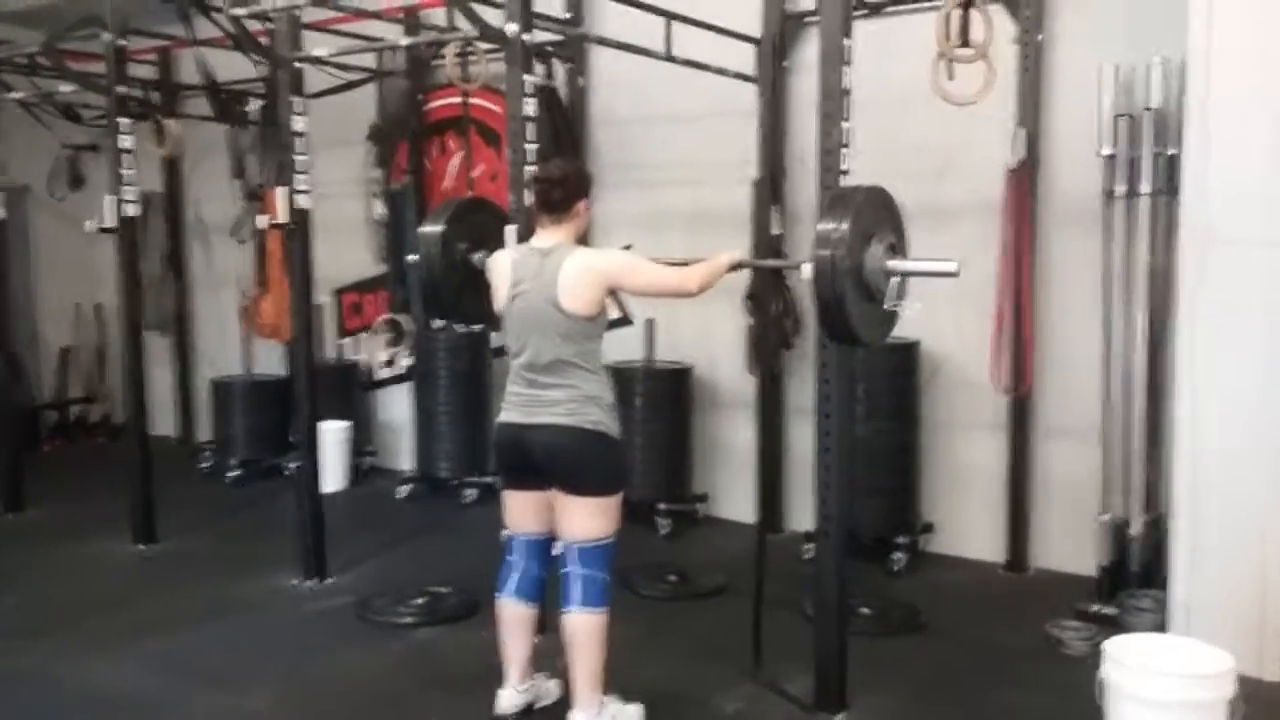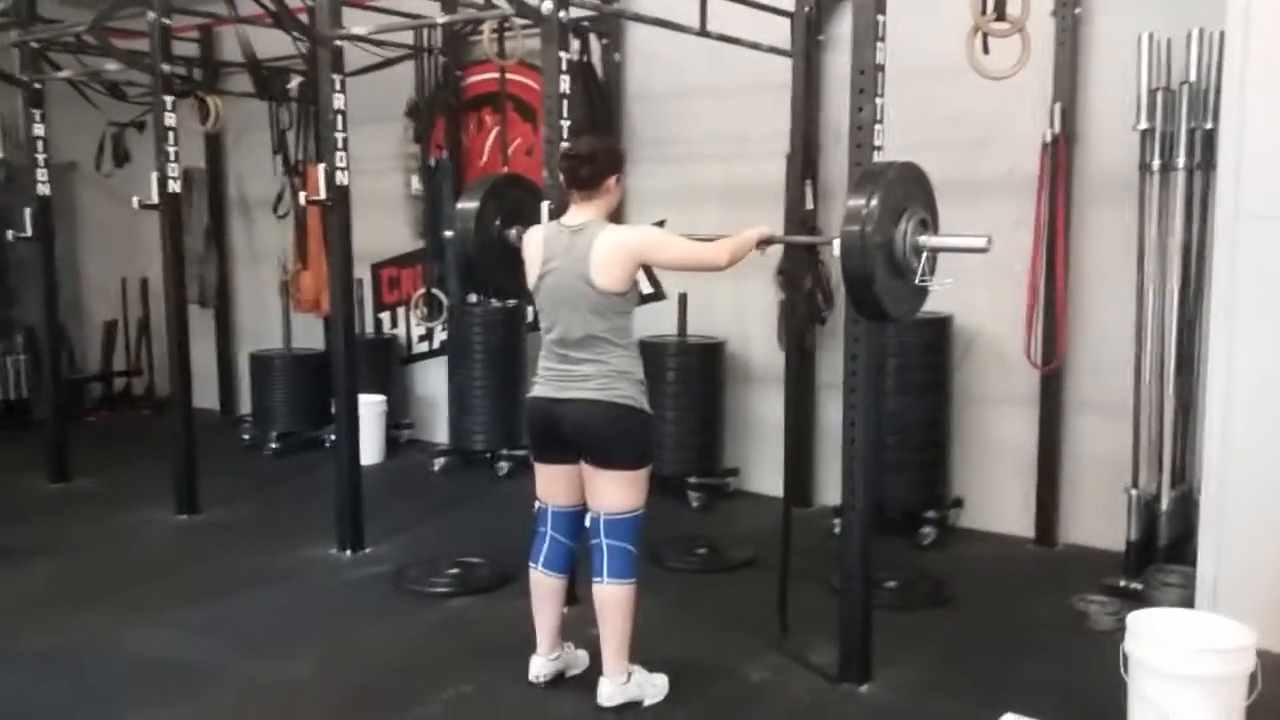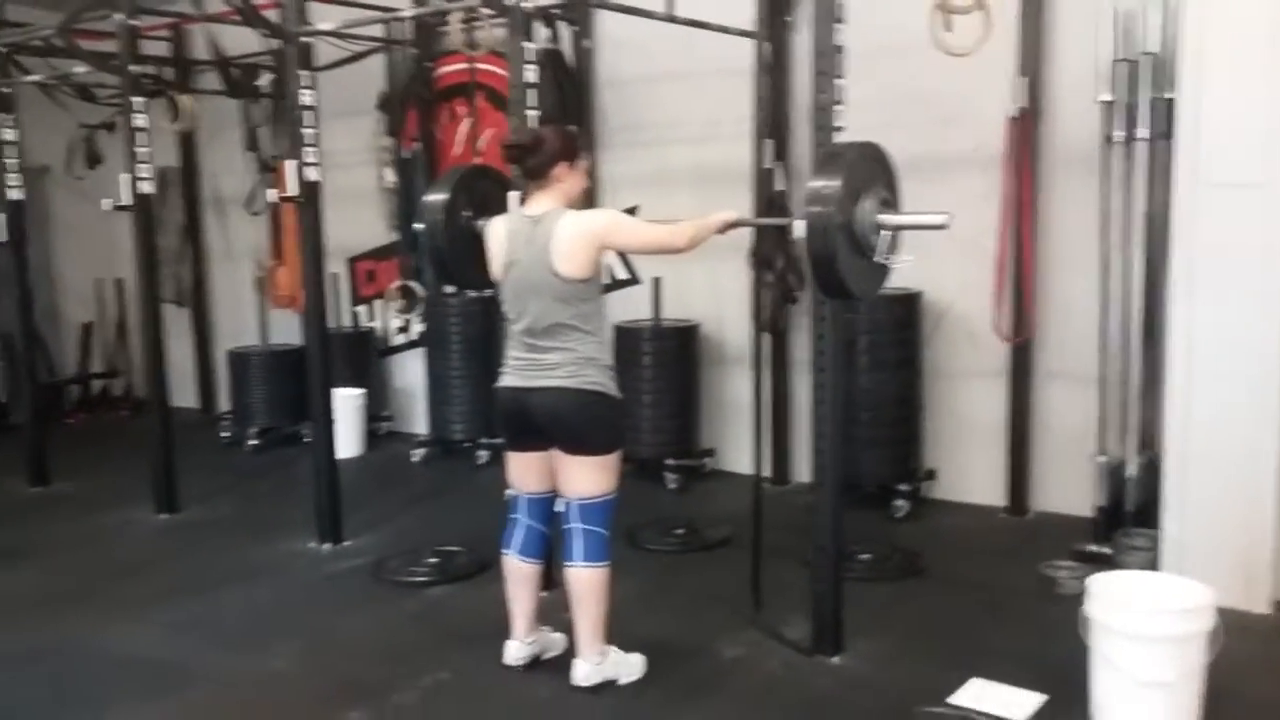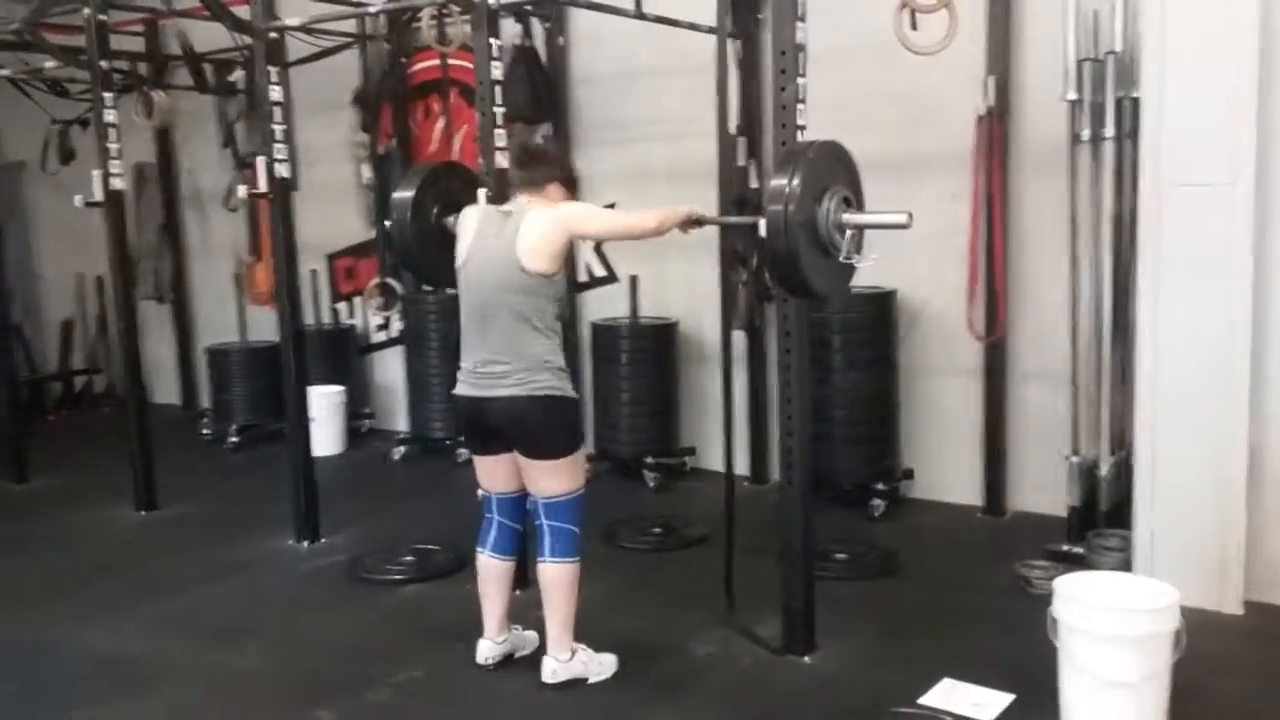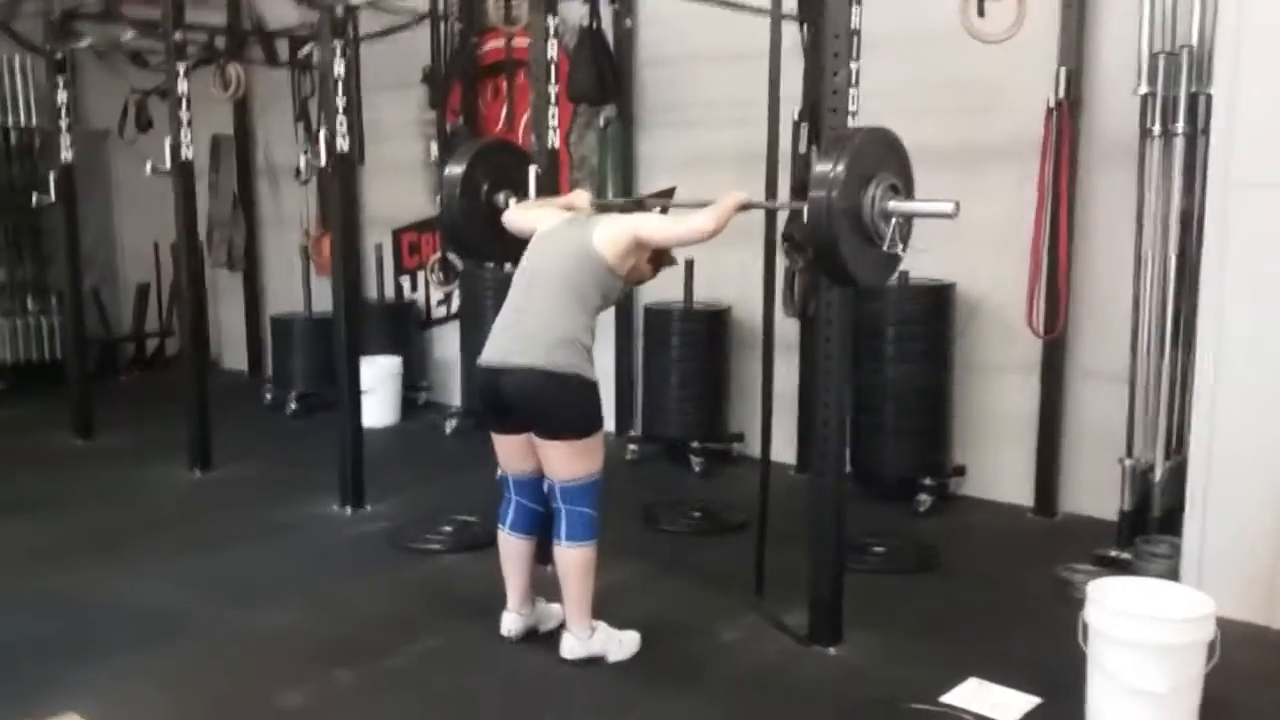
dt=0.3s
person 1, frame 1
left shoulder: (502, 264)
right shoulder: (595, 266)
right elbow: (688, 282)
right wrist: (727, 260)
left hip: (515, 431)
right hip: (579, 436)
left knee: (523, 558)
right knee: (585, 570)
person 1, frame 2
left shoulder: (535, 241)
right shoulder: (625, 242)
right elbow: (716, 256)
right wrist: (755, 235)
left hip: (547, 405)
right hip: (610, 411)
left knee: (553, 530)
right knee: (614, 542)
left ankle: (546, 654)
right ankle: (617, 678)
person 1, frame 3
left shoulder: (498, 231)
right shoulder: (587, 227)
right elbow: (677, 239)
right wrist: (719, 219)
left hip: (517, 395)
right hip: (580, 398)
left knee: (527, 516)
right knee: (587, 526)
left ankle: (522, 639)
right ankle: (592, 659)
person 1, frame 4
left shoulder: (471, 222)
right shoulder: (556, 220)
right elbow: (642, 223)
right wrist: (682, 215)
left hip: (475, 398)
right hip: (535, 400)
left knee: (500, 517)
right knee: (559, 525)
left ankle: (495, 638)
right ankle: (563, 657)
person 1, frame 5
left shoulder: (557, 222)
right shoulder: (628, 230)
left elbow: (512, 212)
right elbow: (702, 225)
left wrist: (570, 201)
right wrist: (732, 202)
left hip: (494, 369)
right hip: (553, 375)
left knee: (520, 496)
right knee: (576, 505)
left ankle: (518, 611)
right ankle: (582, 634)
